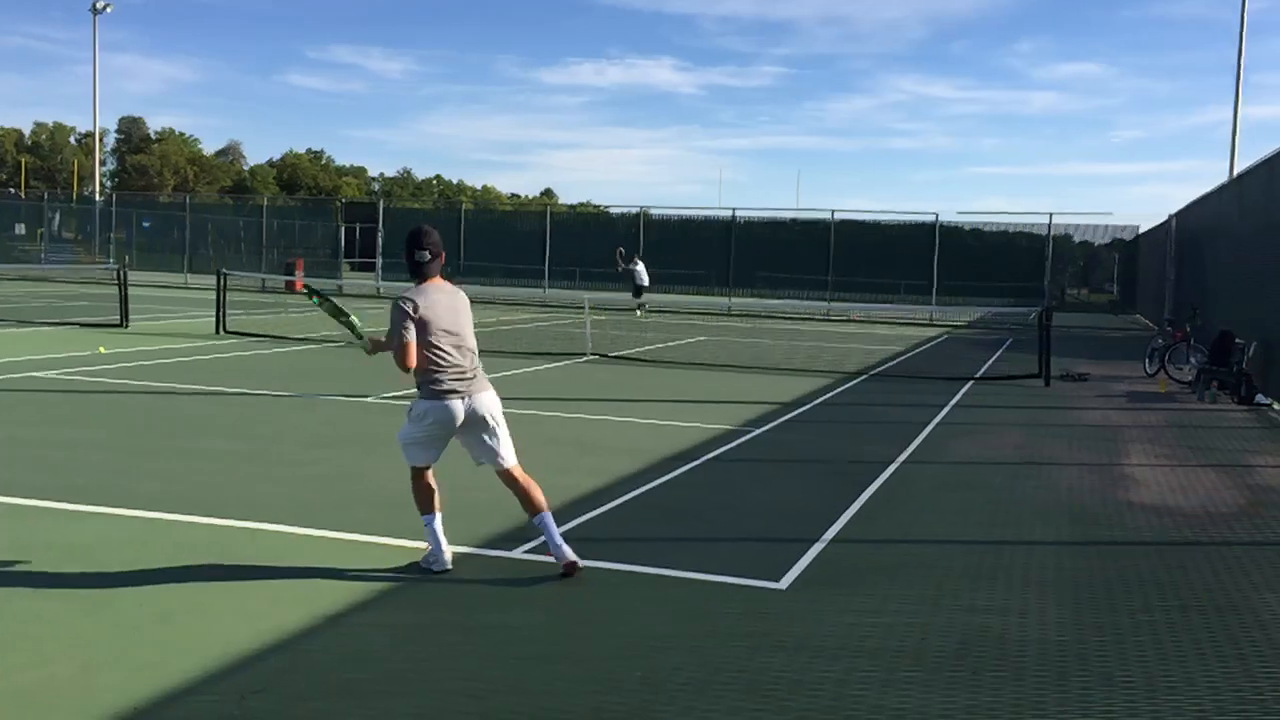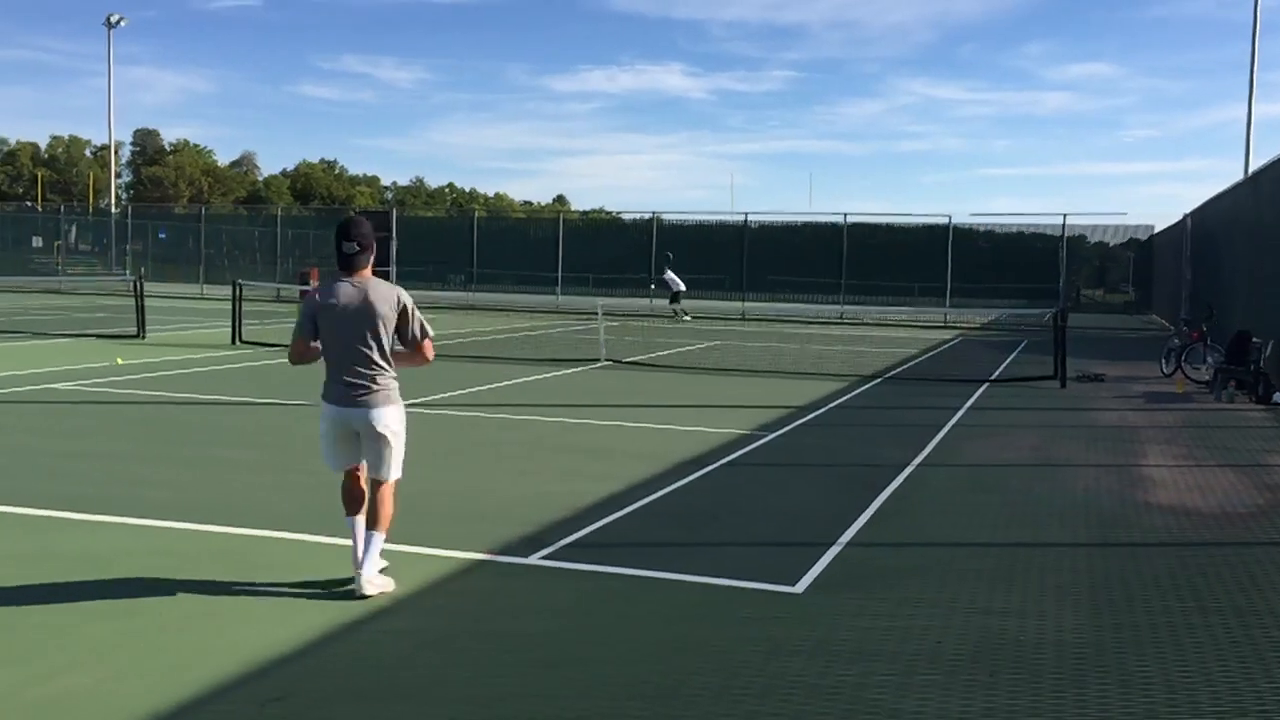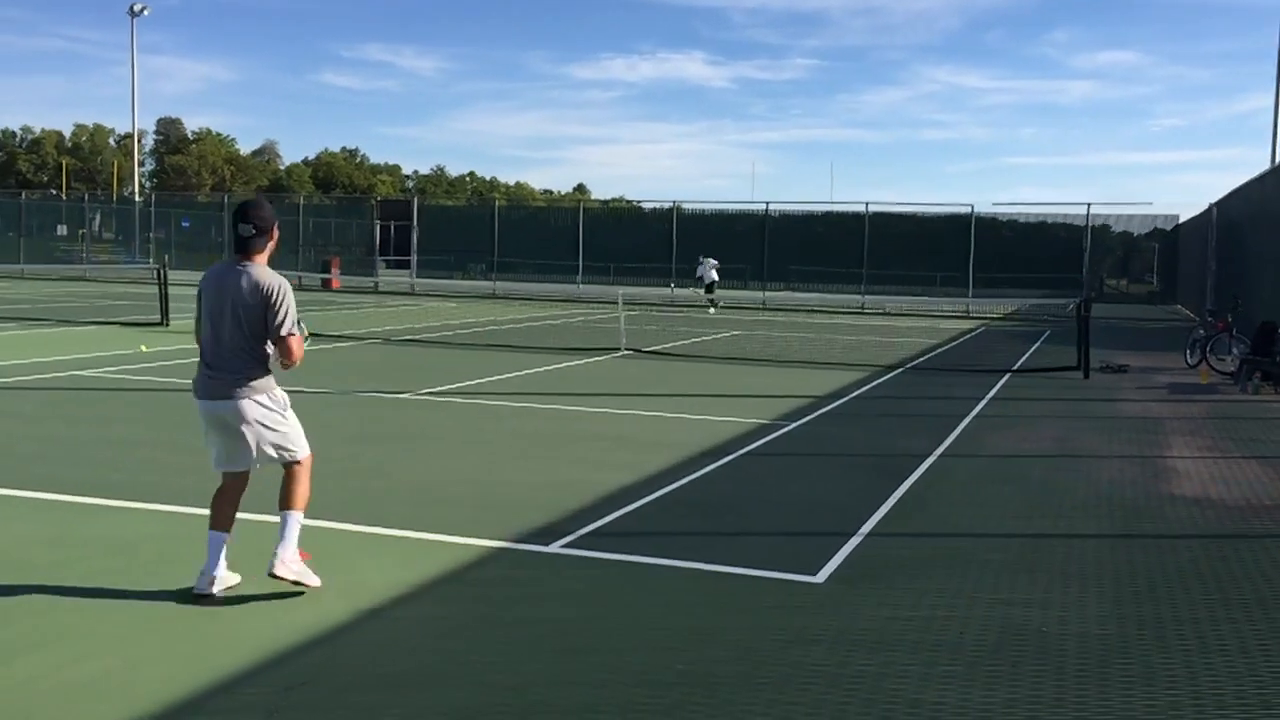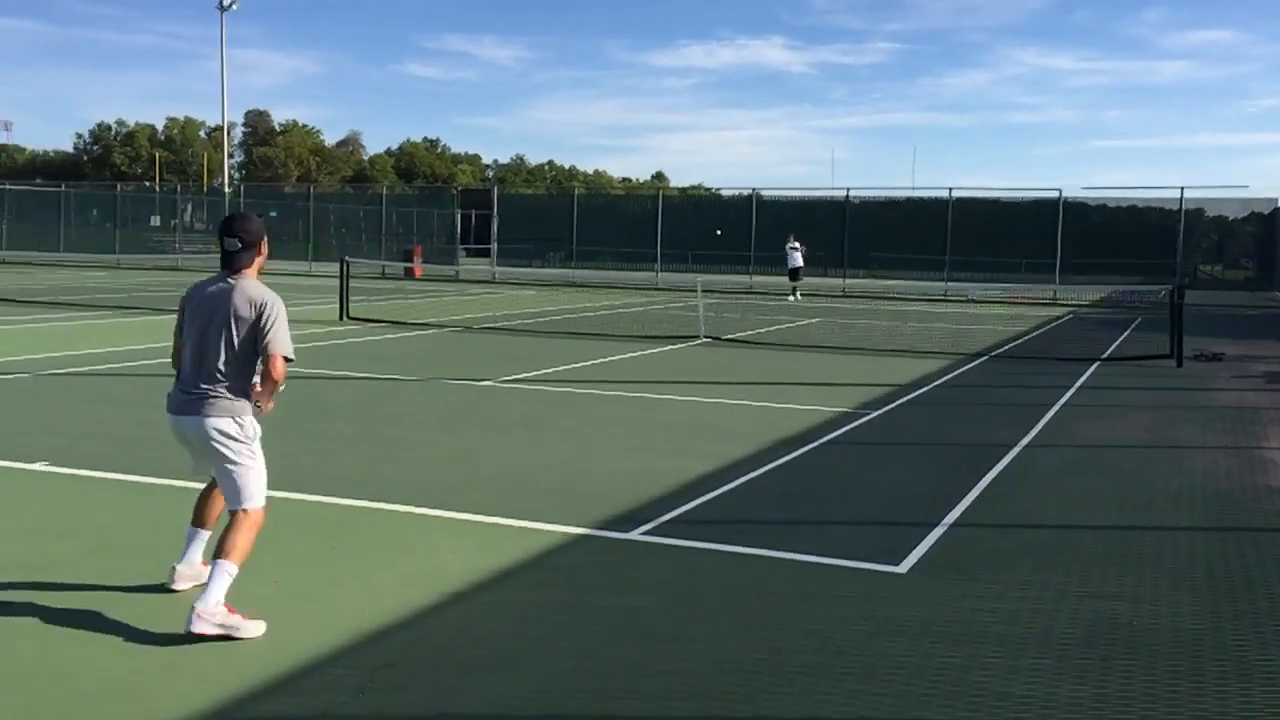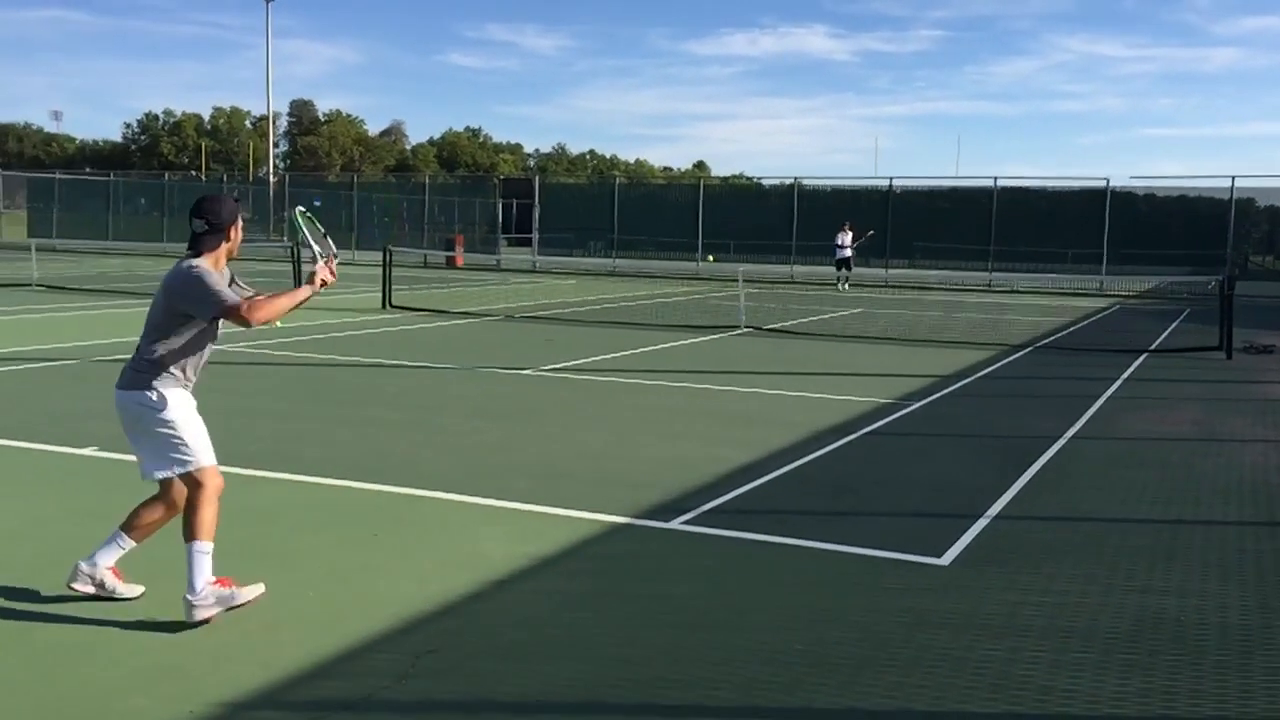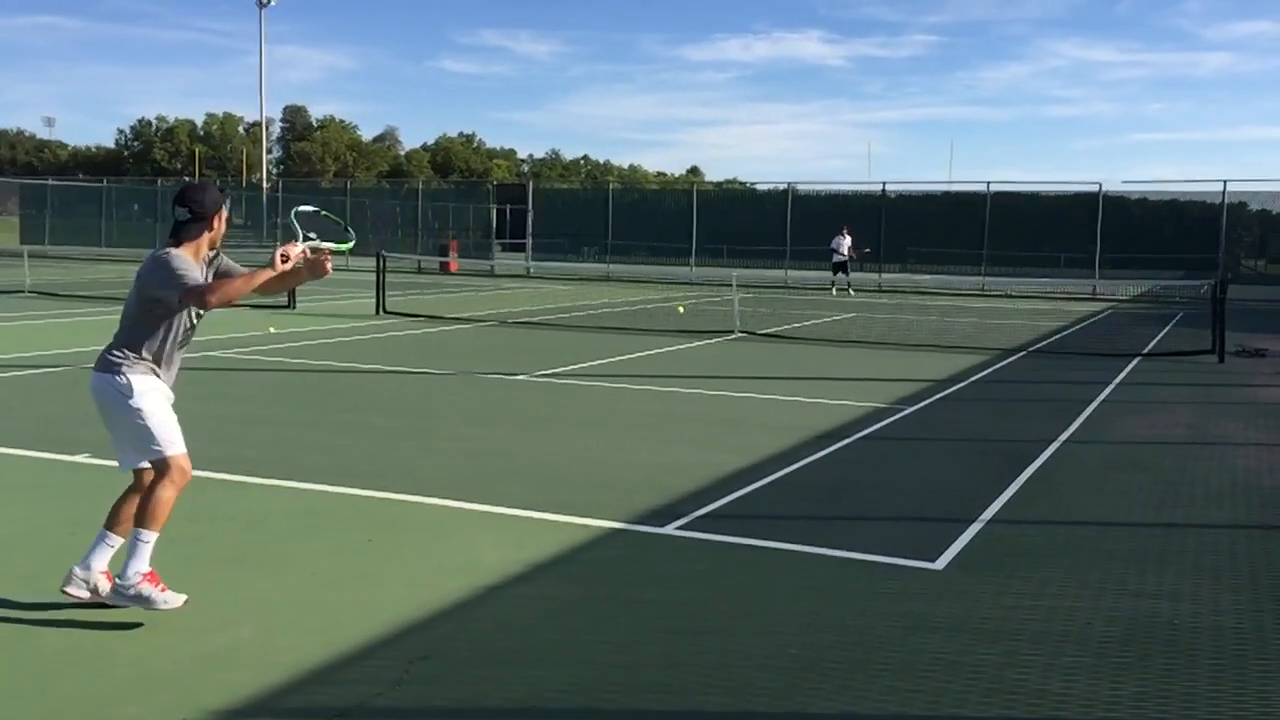
dt=0.4s
person 1, frame 1
left shoulder: (406, 303)
right shoulder: (460, 296)
left elbow: (408, 363)
left wrist: (392, 346)
right wrist: (387, 344)
left hip: (439, 403)
right hip: (480, 396)
left knee: (420, 470)
right knee: (513, 474)
left ankle: (438, 550)
right ankle: (560, 548)
person 1, frame 2
left shoulder: (319, 298)
right shoulder: (395, 296)
left elbow: (296, 356)
right elbow: (425, 353)
left hip: (338, 406)
right hip: (382, 405)
left knee: (352, 474)
right knee: (384, 484)
left ankle: (364, 559)
right ankle: (368, 573)
person 1, frame 3
left shoulder: (210, 279)
right shoulder: (273, 285)
right elbow: (292, 354)
right wrist: (284, 357)
left hip: (207, 395)
right hip: (250, 394)
left knee: (233, 480)
right knee: (299, 463)
left ankle: (213, 572)
right ankle: (286, 554)
person 1, frame 4
left shoulder: (194, 294)
right shoulder: (266, 300)
left elbow: (179, 359)
right elbow: (274, 371)
right wrist: (263, 399)
left hip: (180, 411)
right hip: (224, 416)
left knee: (220, 482)
right knee: (249, 512)
left ankle: (188, 566)
right ankle: (211, 607)
person 1, frame 5
left shoulder: (217, 274)
right shoulder: (195, 276)
left elbow: (257, 303)
right elbow: (250, 315)
left wrist: (308, 286)
right wrist: (308, 288)
left hip: (147, 393)
right hip: (154, 393)
left knee: (174, 496)
right knee: (207, 482)
left ankle: (96, 568)
right ankle: (202, 590)
person 1, frame 6
left shoulder: (209, 260)
right shoulder: (167, 263)
left elbow: (259, 286)
right elbow: (209, 299)
left wrist: (305, 272)
right wrist: (270, 268)
left hip: (141, 383)
right hip: (126, 379)
left knee: (149, 481)
right knee: (175, 470)
left ankle: (88, 573)
right ankle: (133, 578)
